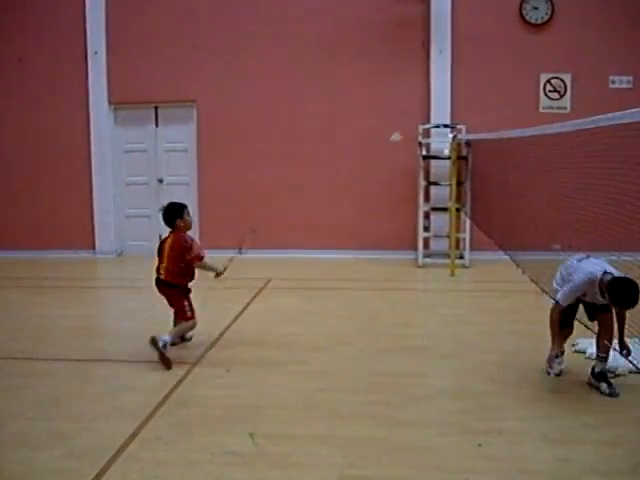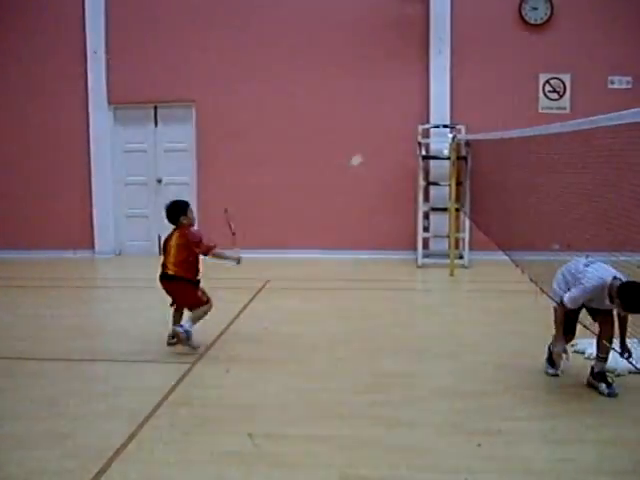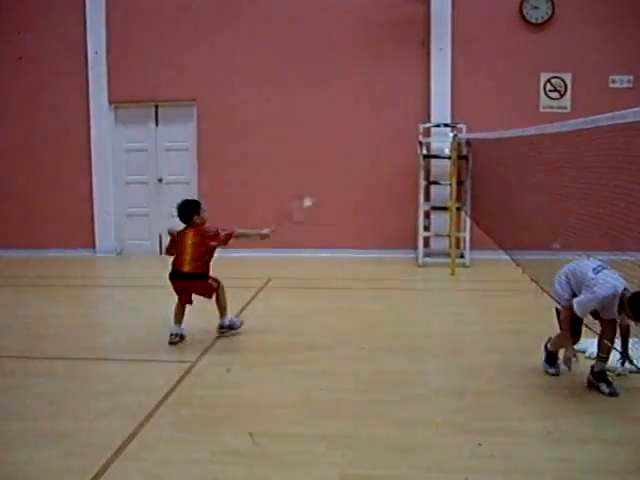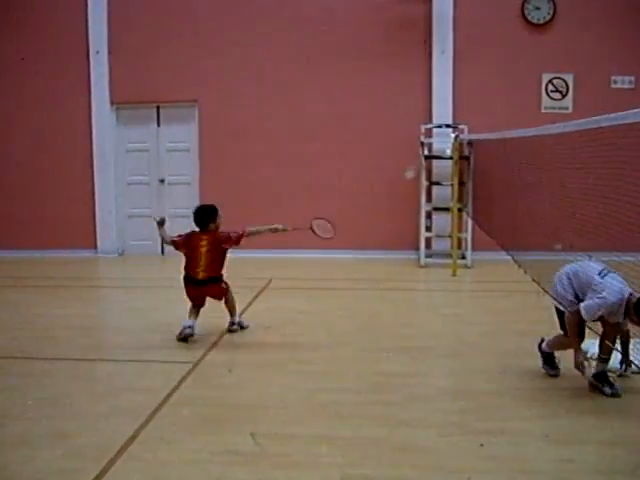
dt=0.1s
person 1, frame 1
left shoulder: (168, 239)
right shoulder: (185, 239)
right elbow: (197, 261)
right wrist: (216, 269)
left hip: (163, 282)
right hip: (174, 286)
left knee: (180, 307)
right knee: (190, 322)
left ankle: (177, 336)
right ankle: (162, 341)
person 1, frame 2
left shoulder: (169, 237)
right shoulder: (191, 235)
right elbow: (210, 251)
right wrist: (232, 257)
left hip: (166, 279)
right hip: (182, 281)
left knee: (180, 304)
right knee: (206, 304)
left ankle: (174, 335)
right ankle: (185, 328)
person 1, frame 3
left shoulder: (179, 235)
right shoulder: (208, 233)
left elbow: (169, 251)
right elbow: (232, 234)
left wrist: (172, 237)
right wrist: (259, 233)
left hip: (177, 276)
right hip: (198, 277)
left knee: (182, 301)
right knee: (219, 288)
left ankle: (176, 333)
right ankle: (225, 323)
person 1, frame 4
left shoulder: (190, 237)
right shoulder: (221, 238)
left elbow: (168, 241)
right elbow: (246, 233)
left wrist: (160, 227)
right wrist: (272, 228)
left hip: (191, 282)
right hip: (210, 282)
left knee: (197, 304)
right knee: (226, 290)
left ankle: (188, 326)
right ankle: (235, 322)
person 2, frame 1
left shoulder: (622, 288)
right shoulder: (582, 280)
left elbow: (621, 311)
right elbow: (556, 308)
left wrist: (621, 340)
right wrist: (555, 345)
right hip: (567, 281)
left knee: (607, 322)
right knee: (566, 329)
left ankle: (598, 373)
right ankle: (558, 353)
person 2, frame 2
left shoulder: (624, 290)
right shoulder: (591, 285)
left elbow: (623, 316)
right elbow: (561, 307)
left wrist: (623, 342)
right wrist: (559, 341)
right hip: (567, 284)
left knee: (608, 324)
right knee: (568, 335)
left ankle: (597, 373)
right ankle: (553, 351)
person 2, frame 3
left shoulder: (627, 299)
right shoulder: (603, 295)
left elbow: (624, 325)
right elbow: (566, 312)
left wrist: (625, 350)
right wrist: (568, 347)
right hip: (567, 282)
left knee: (610, 325)
right knee: (573, 338)
left ankle: (598, 372)
right ankle: (550, 349)
person 2, frame 4
right shoulder: (610, 300)
left elbow: (624, 330)
right elbow: (571, 316)
left wrist: (626, 356)
right wrist: (577, 351)
right hip: (566, 283)
left knee: (612, 326)
right knee: (576, 339)
left ankle: (599, 374)
right ankle: (546, 348)
